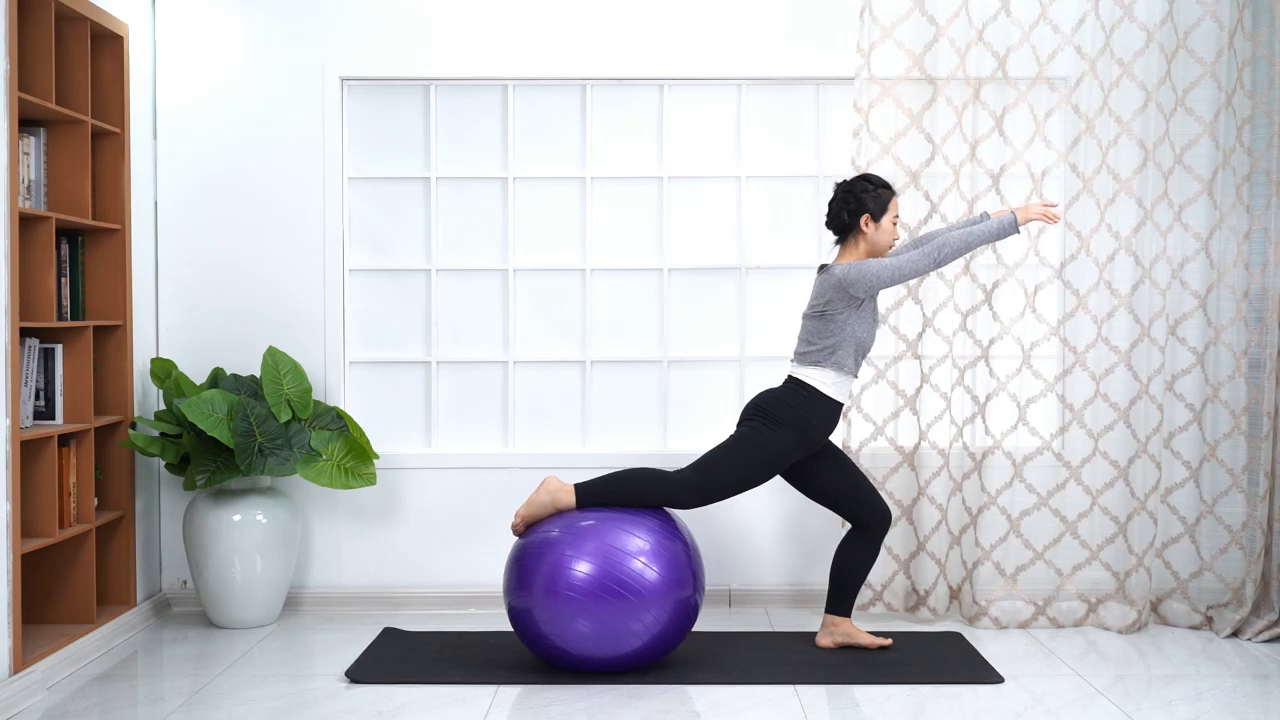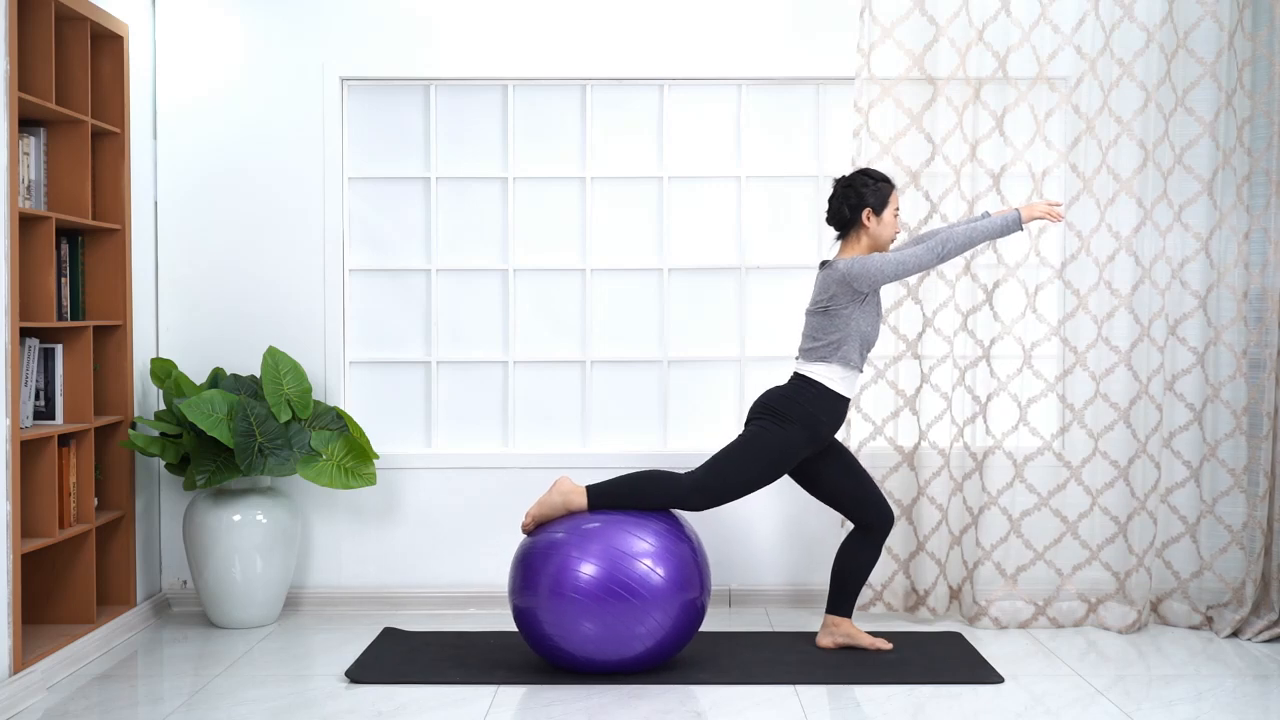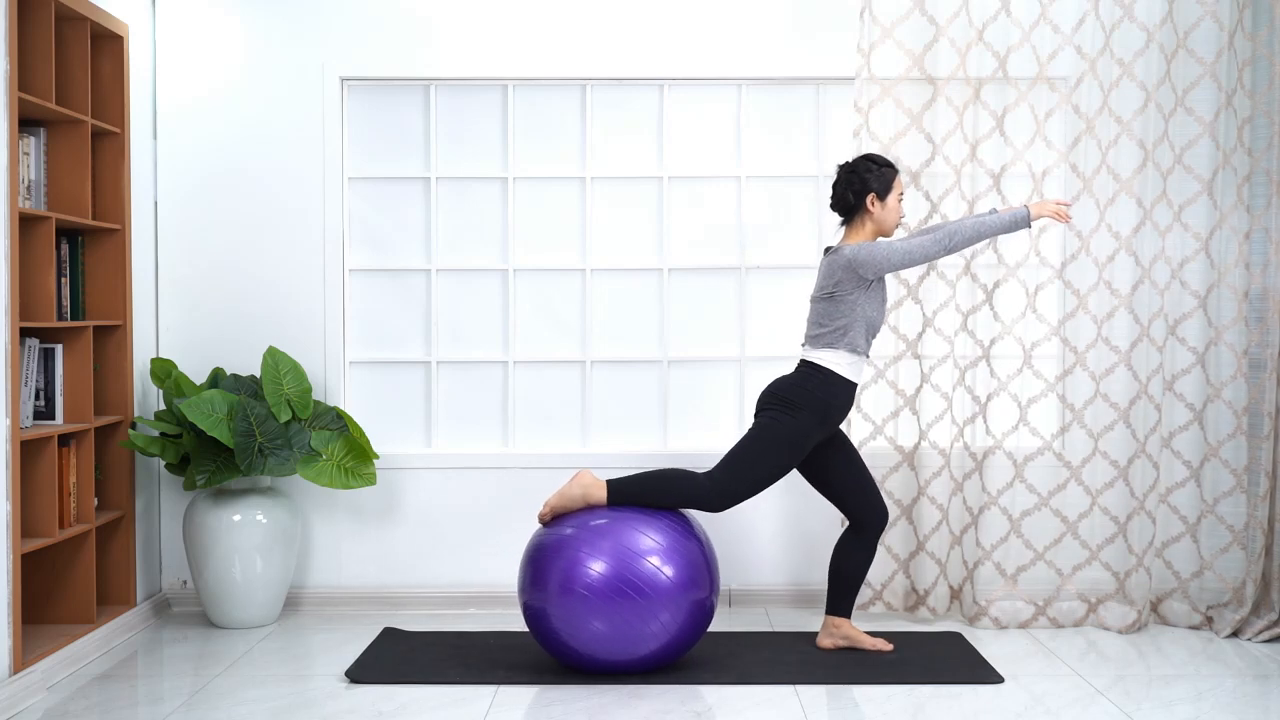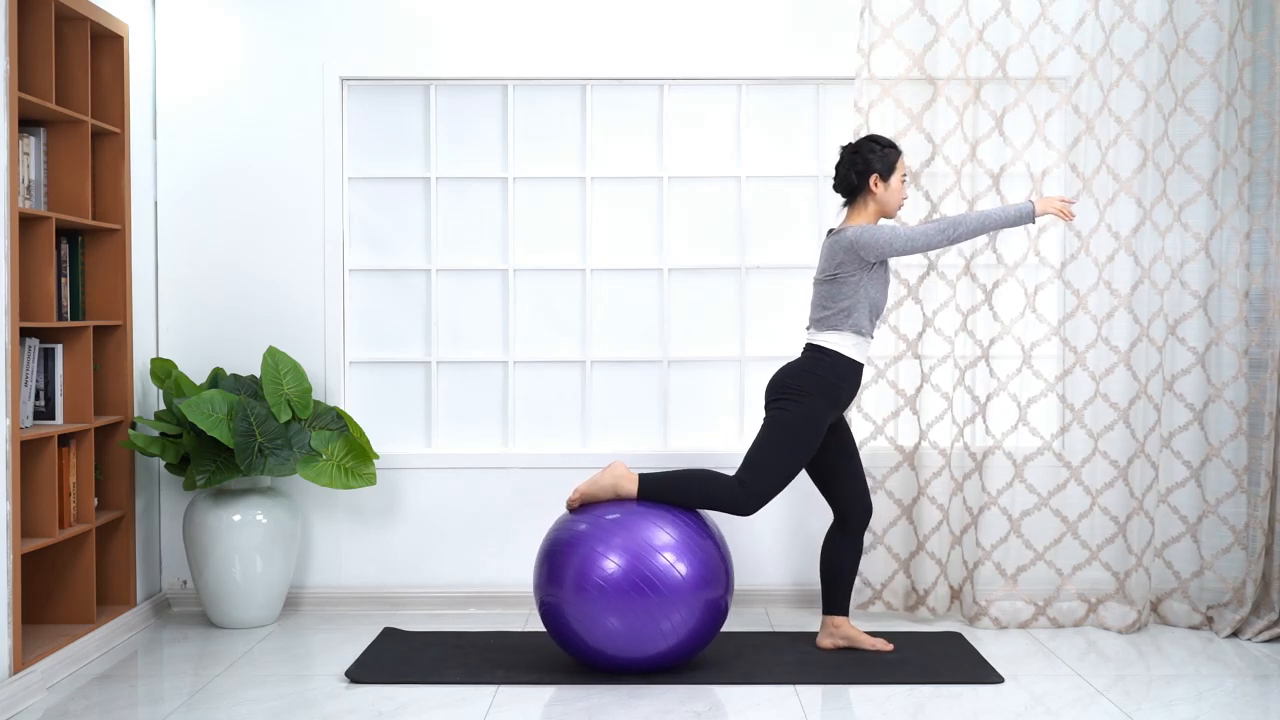
dt=0.4s
person 1, frame 1
left shoulder: (856, 272)
right shoulder: (847, 278)
left elbow: (927, 246)
right elbow: (936, 256)
left wrist: (996, 215)
right wrist: (1014, 221)
left hip: (801, 430)
right hip: (783, 422)
left knee: (873, 517)
right knee: (683, 488)
left ankle: (836, 624)
right ankle: (566, 495)
person 1, frame 2
left shoulder: (855, 269)
right shoulder: (850, 273)
left elbow: (927, 243)
right elbow: (937, 252)
left wrist: (995, 215)
right wrist: (1017, 219)
left hip: (807, 426)
right hip: (792, 419)
left knee: (875, 518)
right knee: (694, 489)
left ankle: (836, 626)
right ankle: (576, 496)
person 1, frame 3
left shoulder: (859, 257)
right shoulder: (856, 258)
left elbow: (932, 237)
right elbow: (942, 243)
left wrist: (1009, 213)
right wrist: (1025, 215)
left hip: (813, 412)
right hip: (800, 406)
left knee: (870, 514)
right knee: (715, 490)
left ankle: (836, 626)
right ankle: (595, 491)
person 1, frame 4
left shoulder: (859, 239)
right shoulder: (858, 240)
left elbow: (935, 231)
right elbow: (944, 234)
left wrist: (1020, 211)
right wrist: (1030, 210)
left hip: (819, 395)
right hip: (808, 391)
left knee: (855, 510)
right knee: (744, 494)
left ankle: (835, 625)
right ankle: (626, 483)
